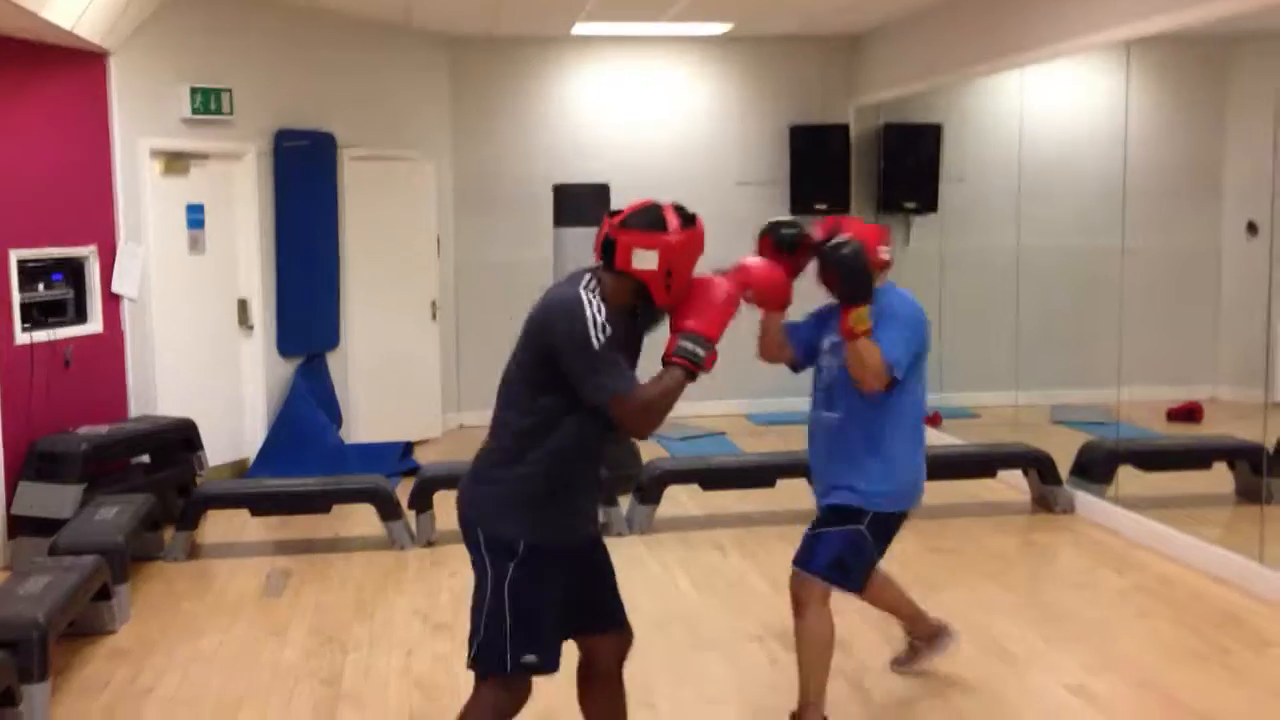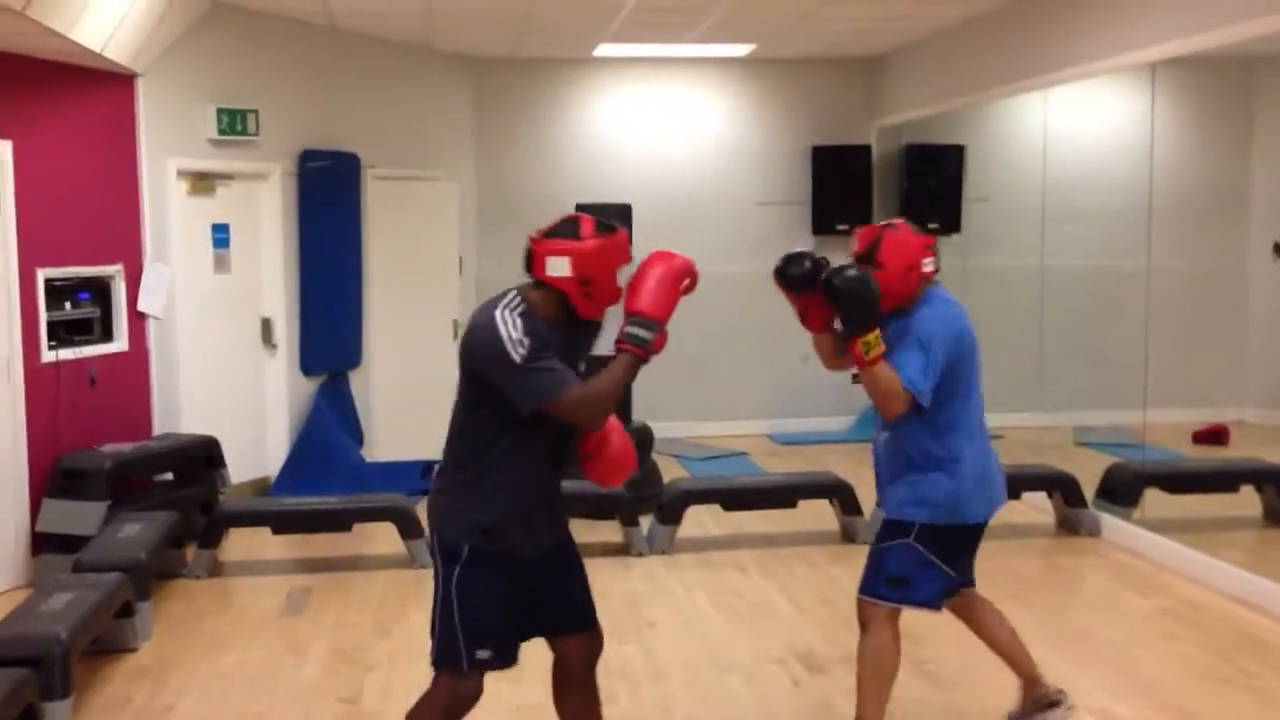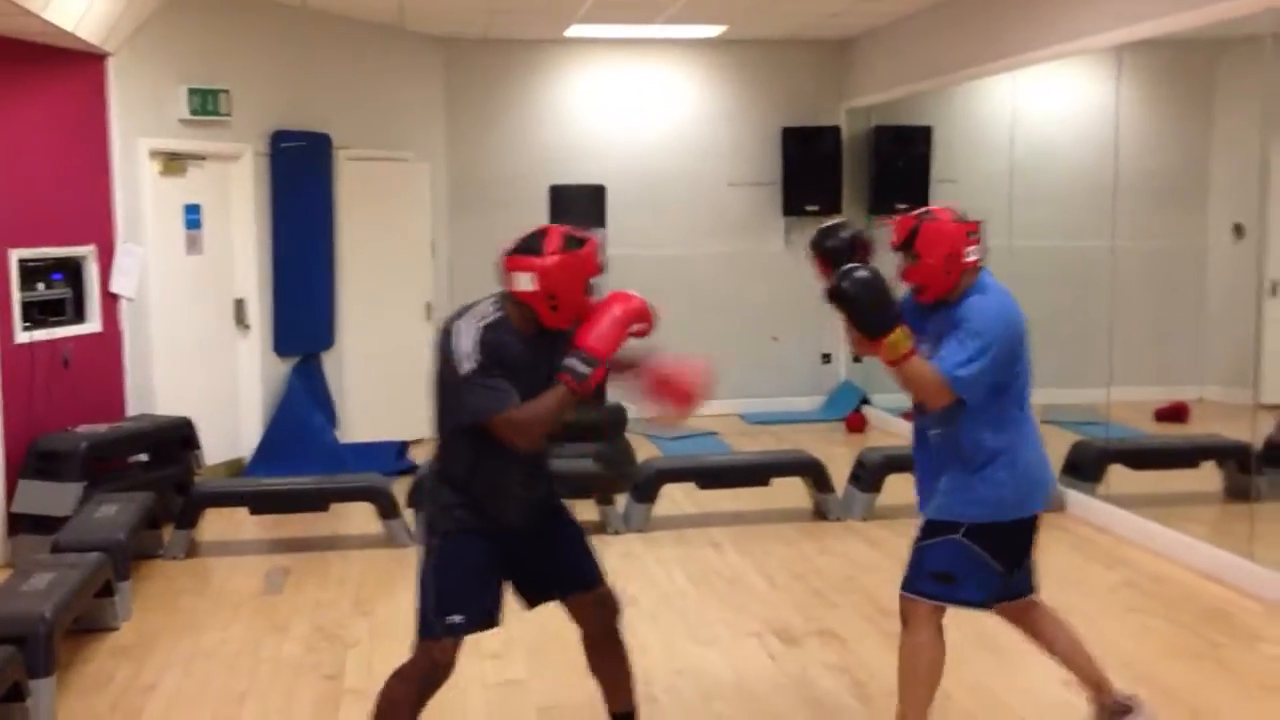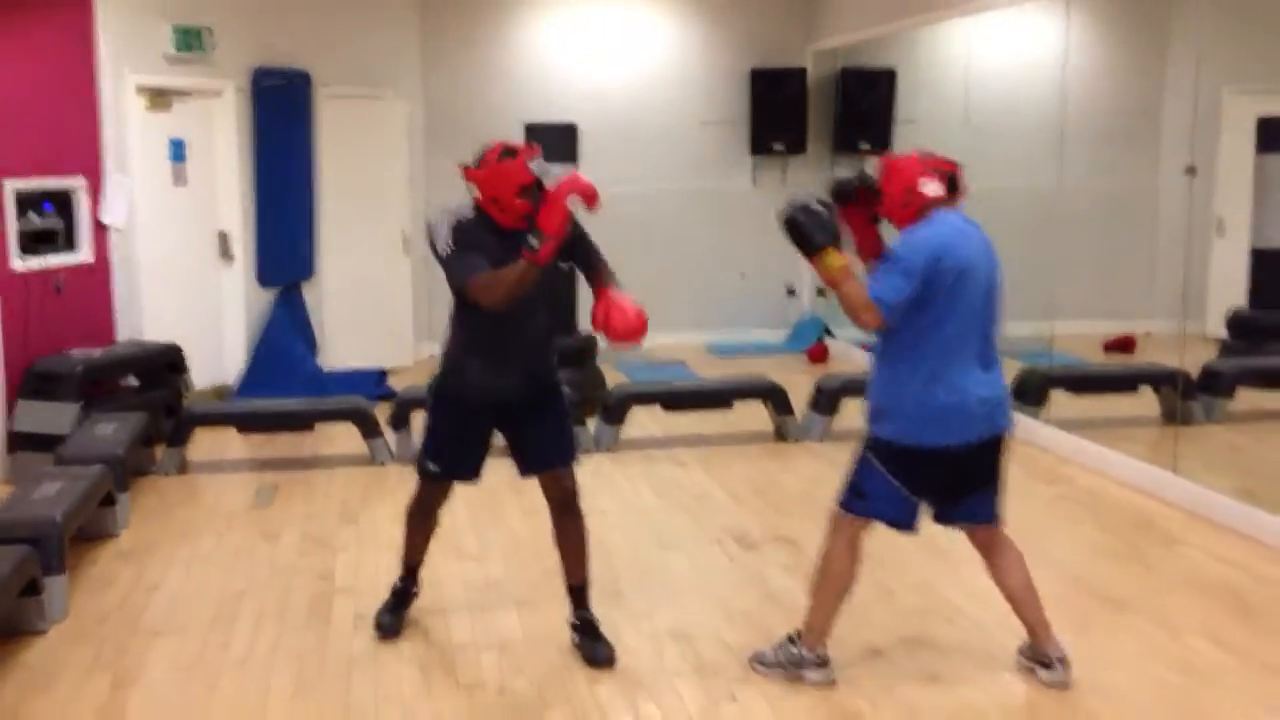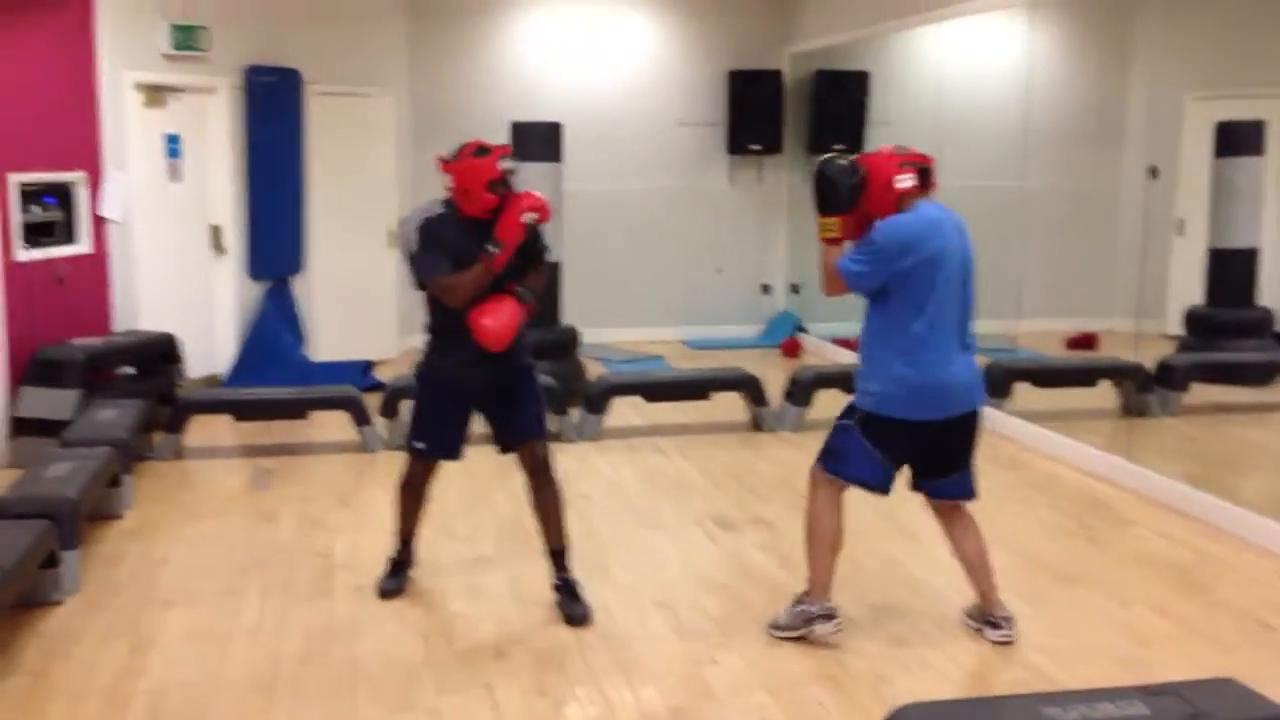
dt=1s
person 1, frame 1
left shoulder: (901, 313)
right shoulder: (834, 315)
left elbow: (870, 378)
right elbow: (775, 352)
left wrist: (854, 307)
left hip: (874, 482)
right hip: (845, 476)
left knee: (809, 587)
right knee: (852, 574)
right ankle: (927, 628)
person 1, frame 2
left shoulder: (934, 322)
right shoulder: (898, 314)
left elbow: (892, 403)
right elbow: (834, 359)
left wrist: (864, 330)
right wrist: (812, 308)
left hip: (934, 493)
right hip: (956, 486)
left knee: (877, 609)
right knee: (959, 596)
person 1, frame 3
left shoulder: (989, 314)
right shoulder: (936, 304)
left elbow: (935, 395)
right elbow: (864, 345)
left wrist: (887, 328)
right wrist: (844, 280)
left hip: (986, 490)
right hip: (1003, 485)
left knee: (920, 609)
right knee: (1017, 604)
person 1, frame 4
left shoulder: (926, 243)
right shoulder: (971, 237)
left elbow: (869, 314)
left wrist: (826, 252)
left hip: (918, 422)
right hip: (981, 414)
left knee: (848, 525)
right knee: (986, 532)
left ankle: (809, 649)
right ankle: (1047, 650)
person 1, frame 5
left shoulder: (902, 231)
right shoulder: (948, 225)
left elbow: (836, 283)
left wrist: (834, 217)
right wrist: (854, 220)
left hip: (896, 396)
right hip: (955, 393)
left knee: (826, 482)
right knee: (949, 505)
left ankle: (816, 605)
right ankle: (993, 612)
person 2, frame 1
left shoulder: (617, 297)
right shoulder: (579, 311)
left elbow: (670, 304)
right elbow: (637, 418)
left wrist: (740, 281)
right wrist: (692, 347)
left hip: (565, 514)
right hip: (516, 519)
left knee: (607, 646)
person 2, frame 2
left shoulder: (574, 319)
right shoulder: (500, 328)
right elbow: (583, 407)
left wrist: (598, 426)
right wrist: (643, 330)
left hip: (539, 524)
right hip: (476, 531)
left knee: (580, 649)
person 2, frame 3
left shoulder: (554, 318)
right shoulder: (471, 337)
right elbow: (524, 431)
left wrist: (635, 368)
right wrist: (588, 360)
left hip: (530, 497)
right hip: (464, 514)
left knee: (601, 612)
right knee: (436, 659)
person 2, frame 4
left shoulder: (551, 214)
right shoulder: (455, 230)
left elbow: (590, 260)
right elbow: (492, 295)
left wrist: (610, 296)
right wrist: (544, 238)
left hip: (535, 382)
right hip: (468, 385)
left knee: (564, 494)
right knee: (431, 491)
left ankle: (583, 618)
right ankle: (405, 587)
person 2, frame 5
left shoulder: (518, 215)
right shoulder: (426, 227)
left elbow: (538, 266)
right elbow: (454, 295)
left wrist: (516, 298)
right wrist: (502, 246)
left hip: (508, 363)
right hip: (448, 370)
left knee: (538, 464)
right knee: (419, 468)
left ankle: (563, 578)
right ankle: (403, 555)
